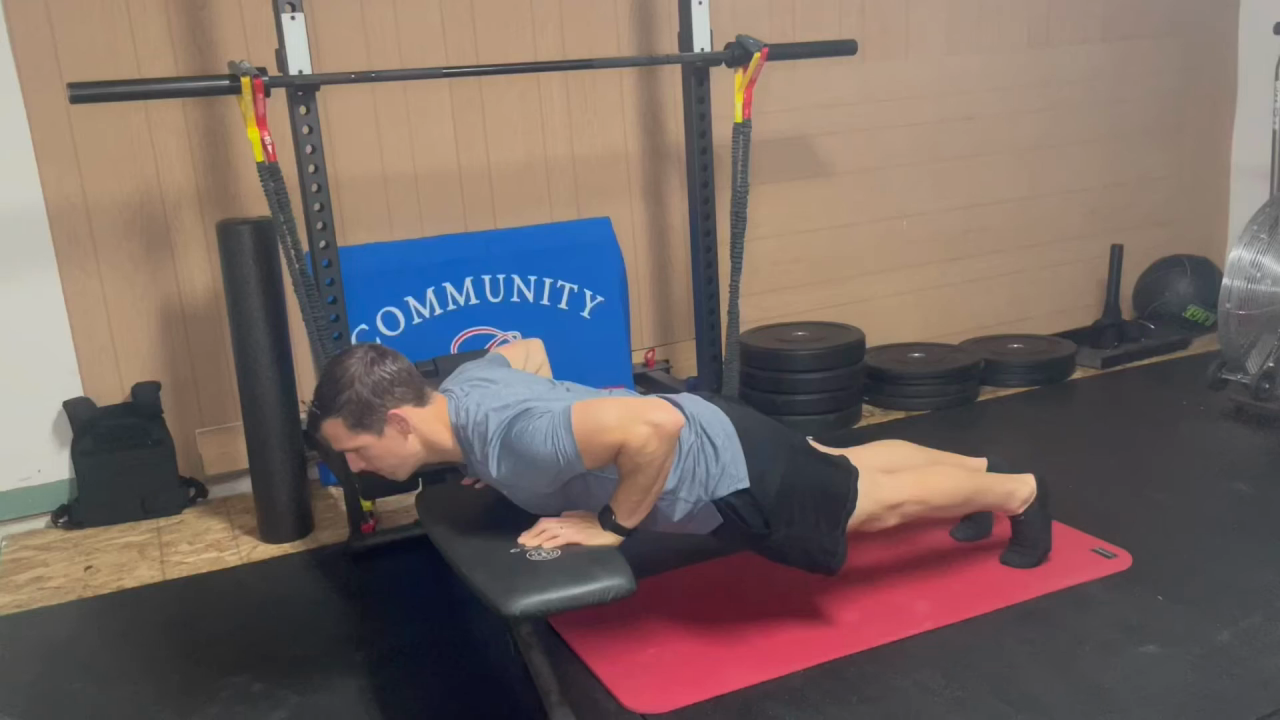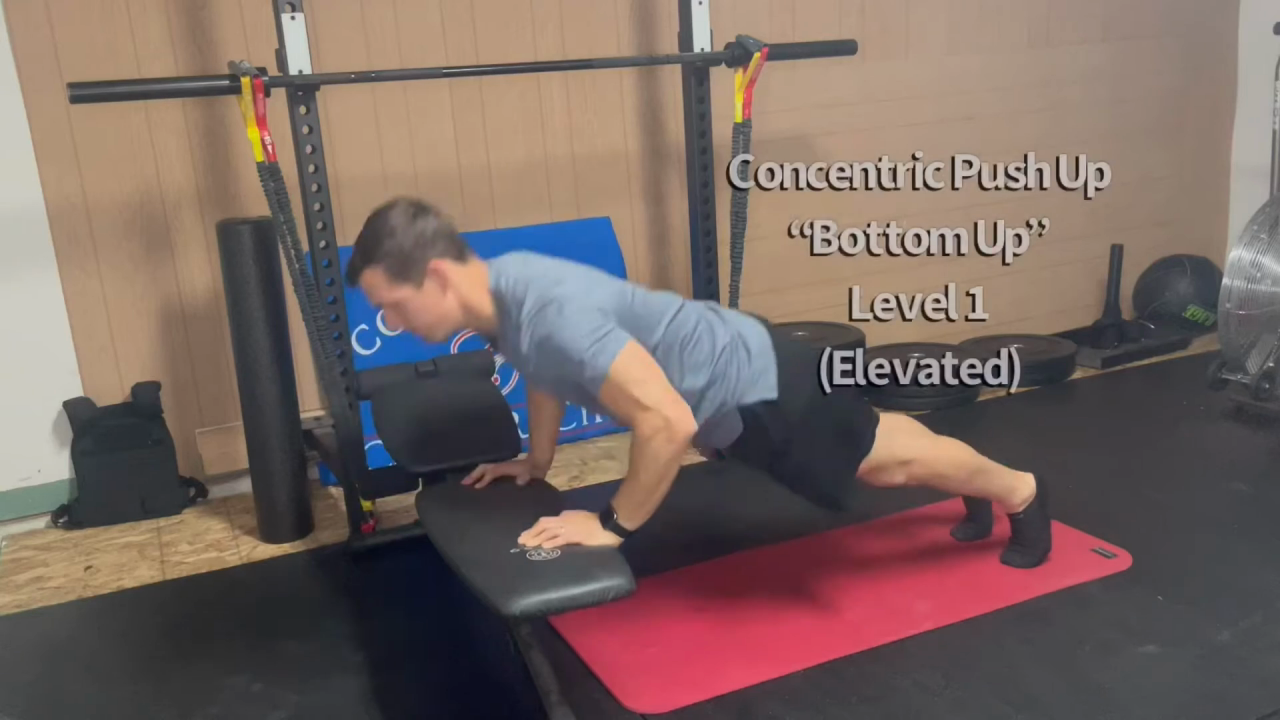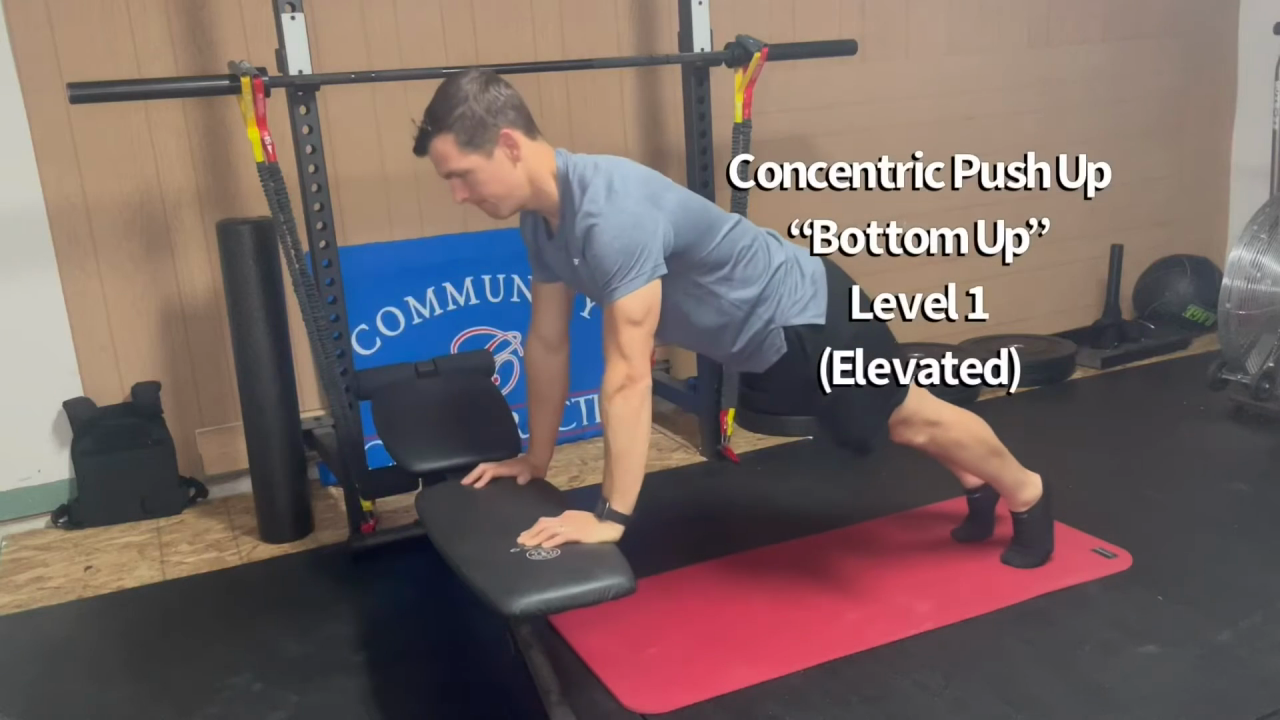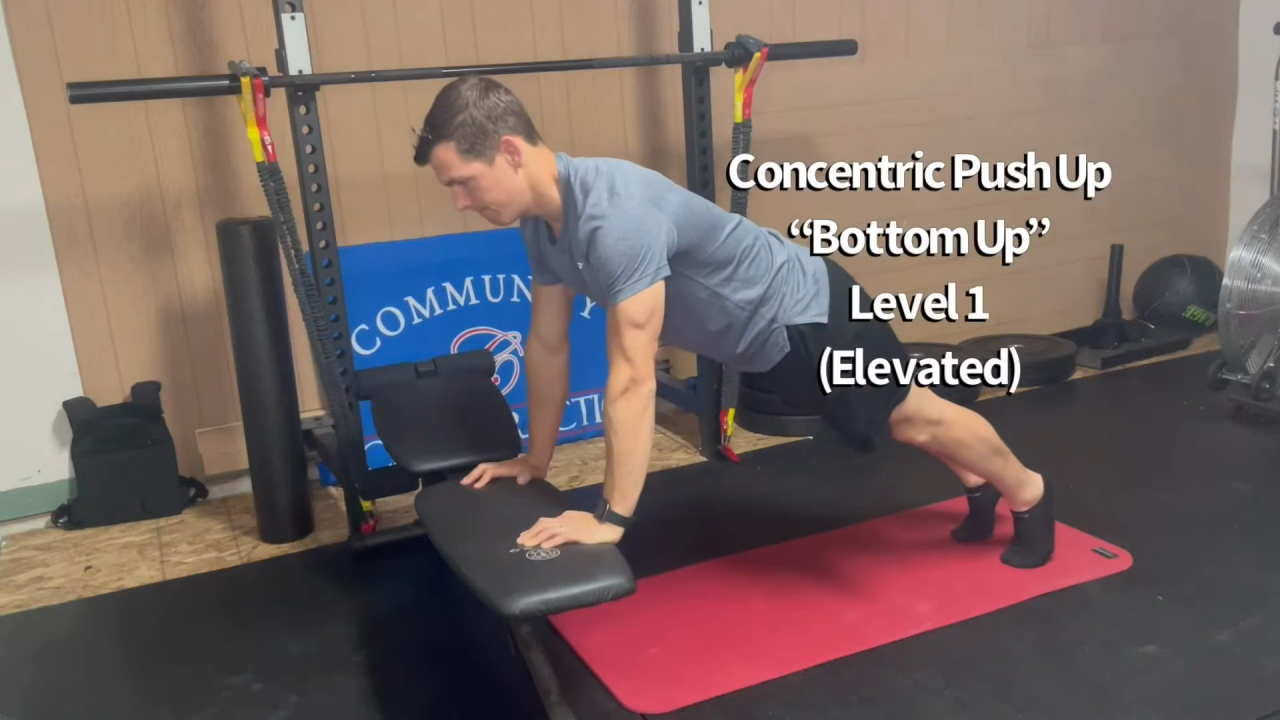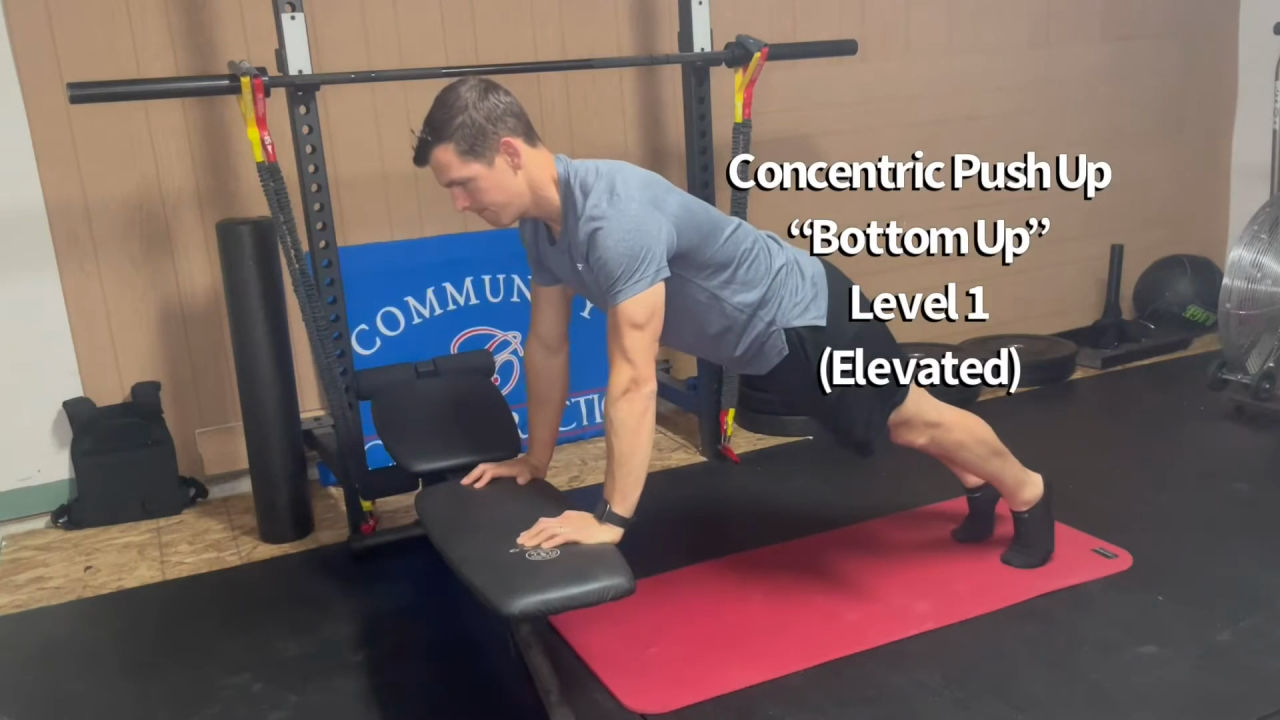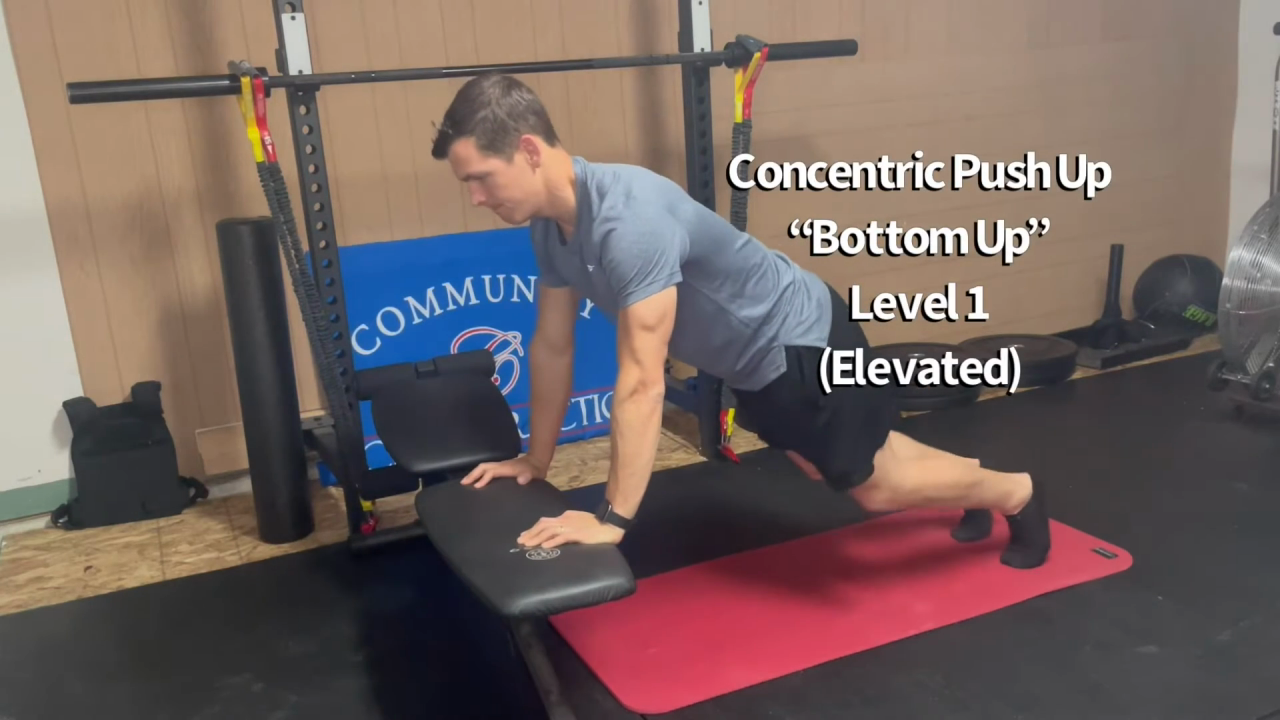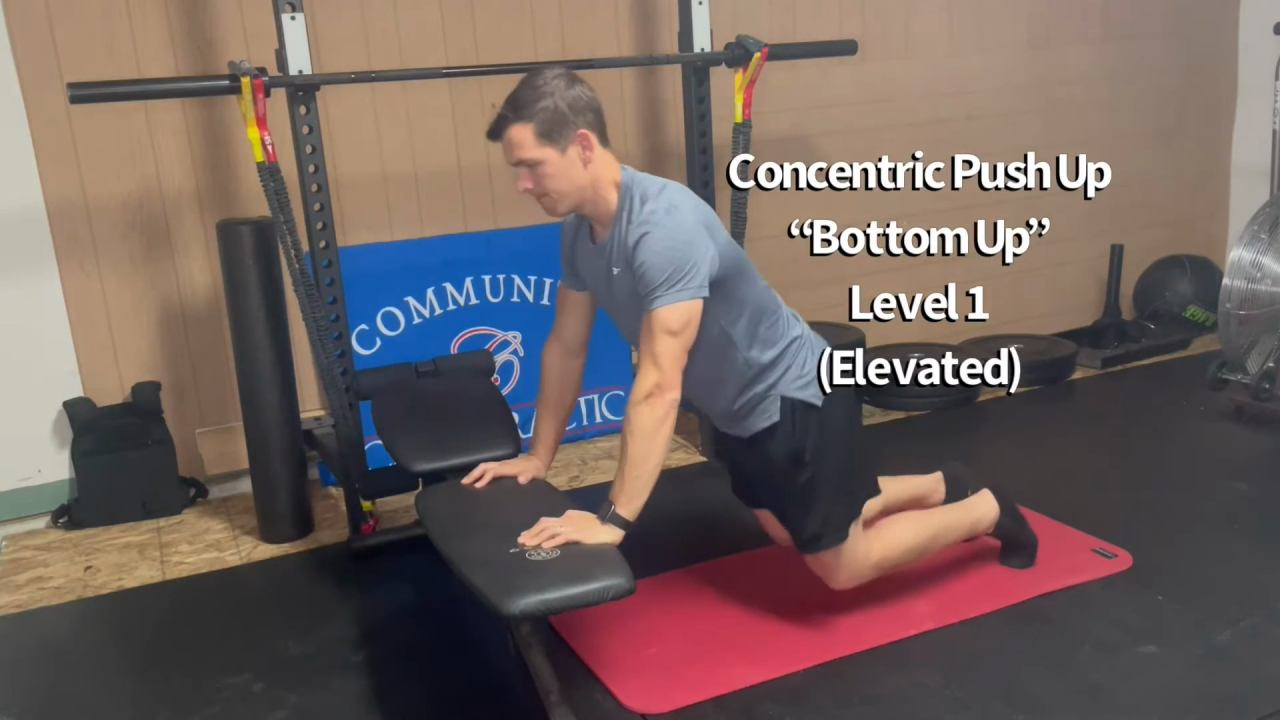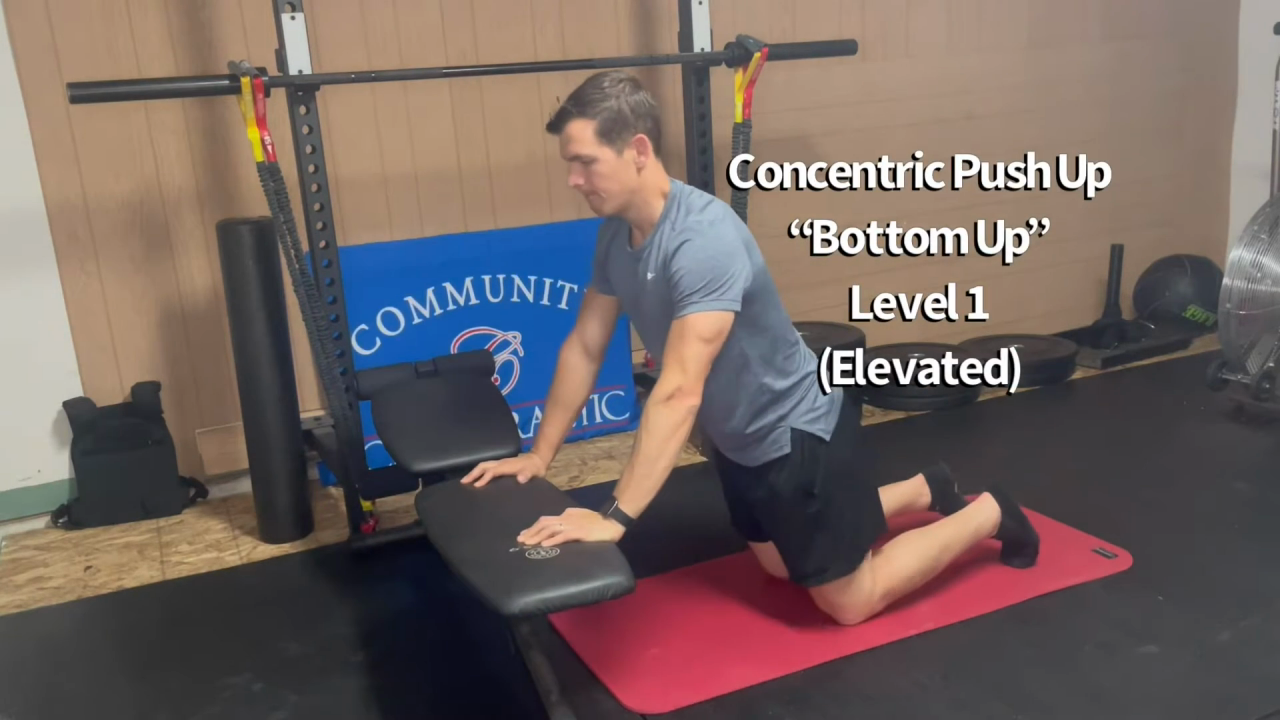
dt=0.4s
person 1, frame 1
left shoulder: (506, 437)
right shoulder: (463, 386)
left elbow: (654, 426)
right elbow: (529, 347)
left wrist: (608, 521)
left hip: (728, 475)
right hip: (707, 433)
left knee: (880, 504)
right knee: (852, 467)
left ankle: (1019, 492)
right ankle: (977, 467)
person 1, frame 2
left shoulder: (551, 317)
right shoulder: (498, 295)
left elbow: (672, 424)
left wrist: (612, 524)
right wrist: (533, 463)
left hip: (756, 386)
right hip: (730, 375)
left knee: (889, 460)
right knee: (874, 444)
left ankle: (1018, 493)
right ankle: (978, 491)
person 1, frame 3
left shoulder: (611, 214)
right shoulder: (543, 213)
left elbow: (627, 377)
right elbow: (547, 342)
left wrist: (612, 516)
right wrist: (535, 457)
left hip: (801, 314)
right hip: (762, 334)
left knee: (911, 418)
right knee: (896, 415)
left ankle: (1027, 494)
right ankle: (978, 488)
person 1, frame 4
left shoulder: (615, 218)
right shoulder: (542, 219)
left elbow: (632, 380)
right elbow: (547, 345)
left wrist: (611, 518)
right wrist: (536, 459)
left hip: (803, 312)
right hip: (763, 333)
left knee: (915, 417)
right knee: (898, 415)
left ankle: (1027, 494)
right ankle: (978, 486)
person 1, frame 5
left shoulder: (615, 219)
right shoulder: (542, 219)
left elbow: (634, 381)
right elbow: (547, 345)
left wrist: (611, 518)
right wrist: (535, 459)
left hip: (802, 316)
right hip: (764, 335)
left knee: (913, 421)
right knee: (885, 419)
left ankle: (1027, 493)
right ankle: (979, 486)
person 1, frame 6
left shoulder: (629, 221)
right shoulder: (551, 223)
left elbow: (642, 384)
right elbow: (552, 347)
left wrist: (613, 519)
right wrist: (535, 458)
left hip: (797, 339)
right hip: (754, 356)
left knee: (875, 484)
right knee: (828, 467)
left ankle: (1015, 493)
right ankle: (967, 478)
person 1, frame 7
left shoulder: (665, 226)
right shoulder: (582, 227)
left elbow: (658, 388)
right elbow: (565, 345)
left wrist: (614, 520)
right wrist: (537, 456)
left hip: (791, 396)
right hip: (738, 407)
left knee: (841, 565)
right knee: (796, 531)
left ankle: (988, 510)
right ankle: (940, 487)
person 1, frame 8
left shoulder: (704, 238)
right shoulder: (617, 235)
left elbow: (679, 394)
right elbow: (583, 348)
left wrist: (615, 517)
right wrist: (539, 455)
left hip: (798, 431)
right hip: (741, 437)
left knee: (848, 602)
right knee: (781, 566)
left ankle: (988, 514)
right ankle: (925, 489)
